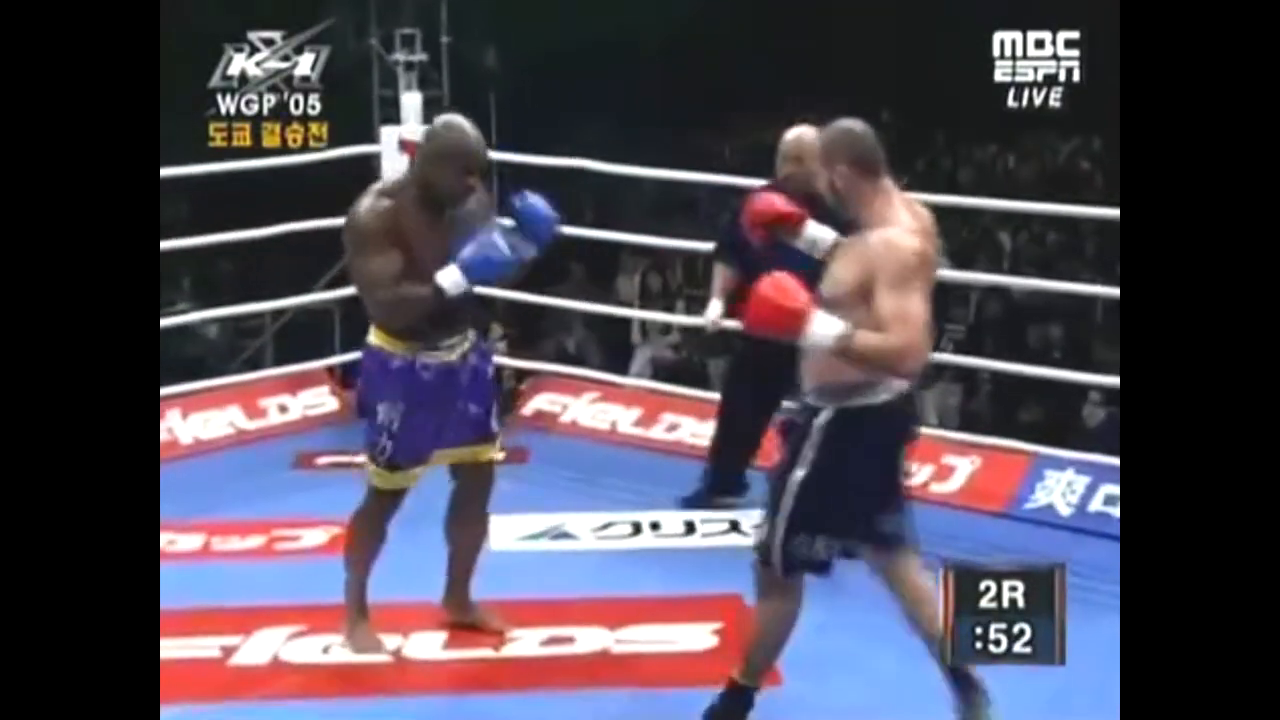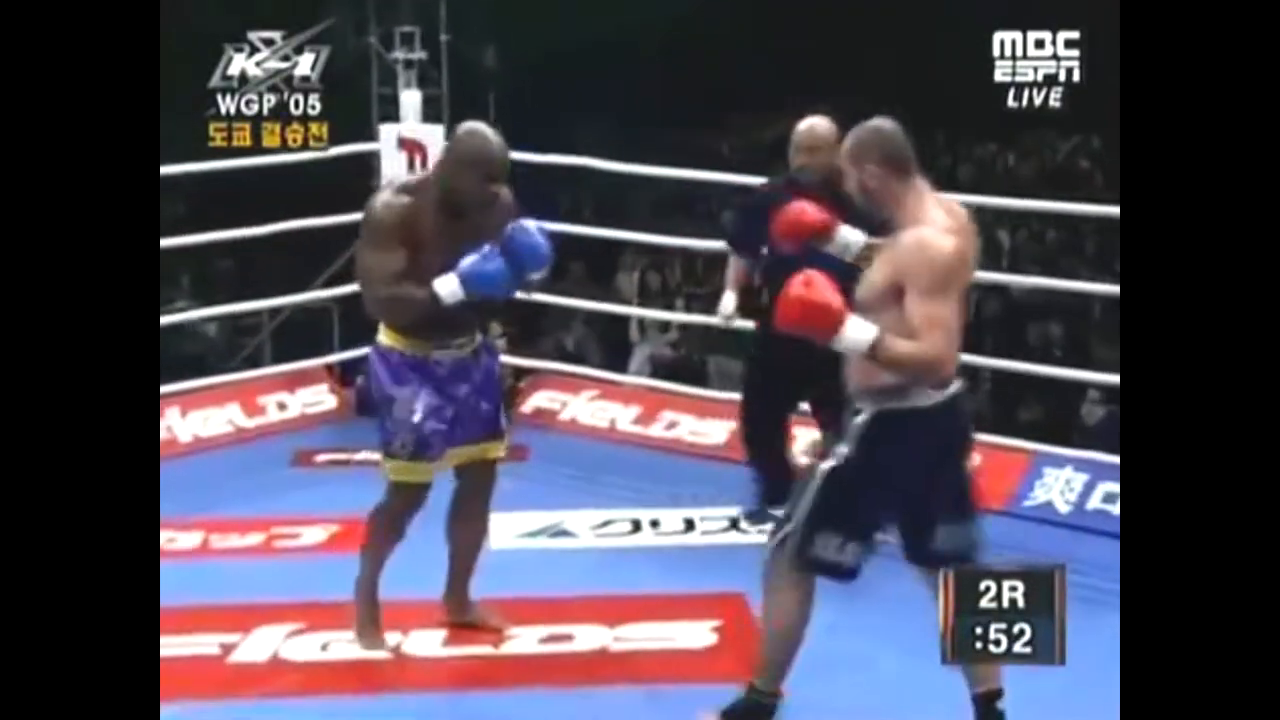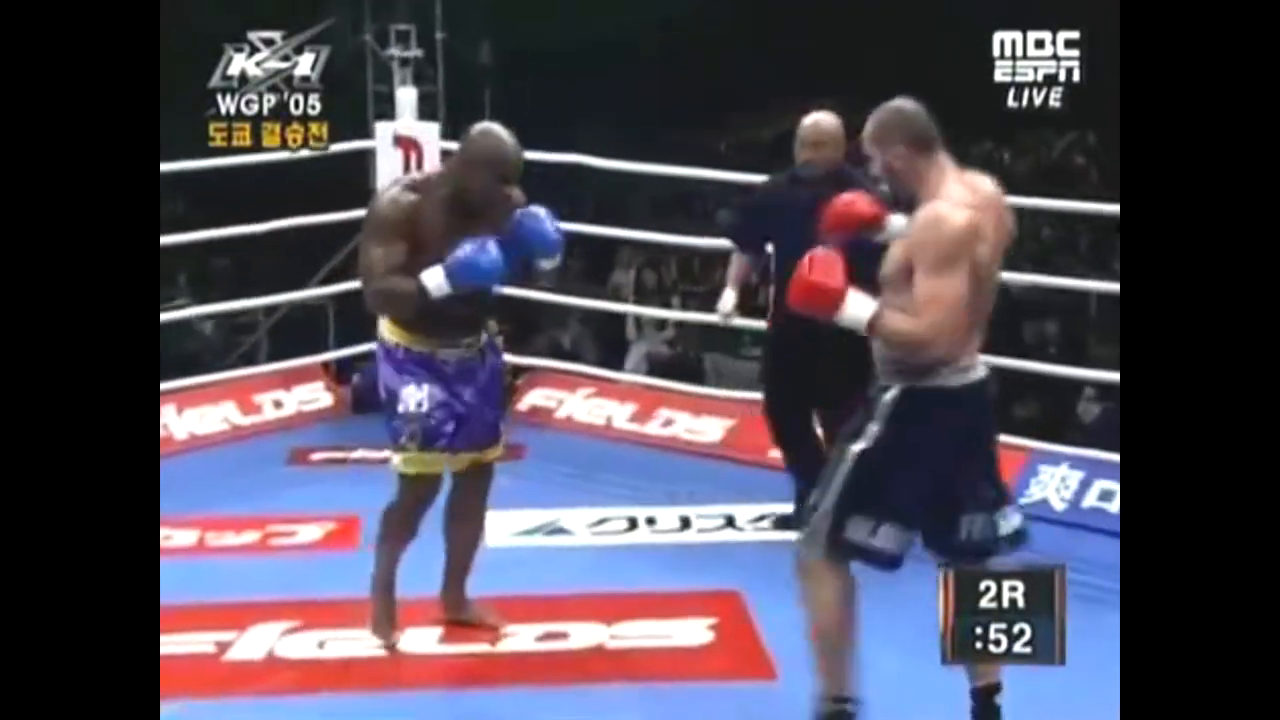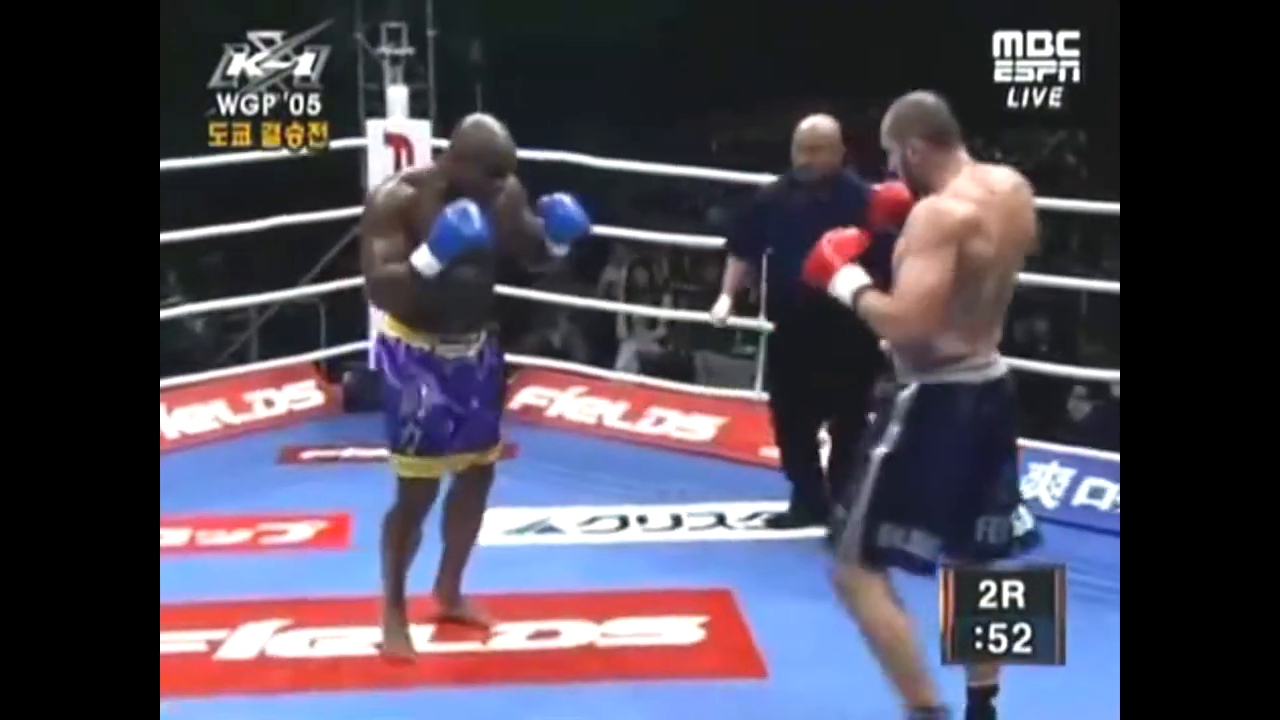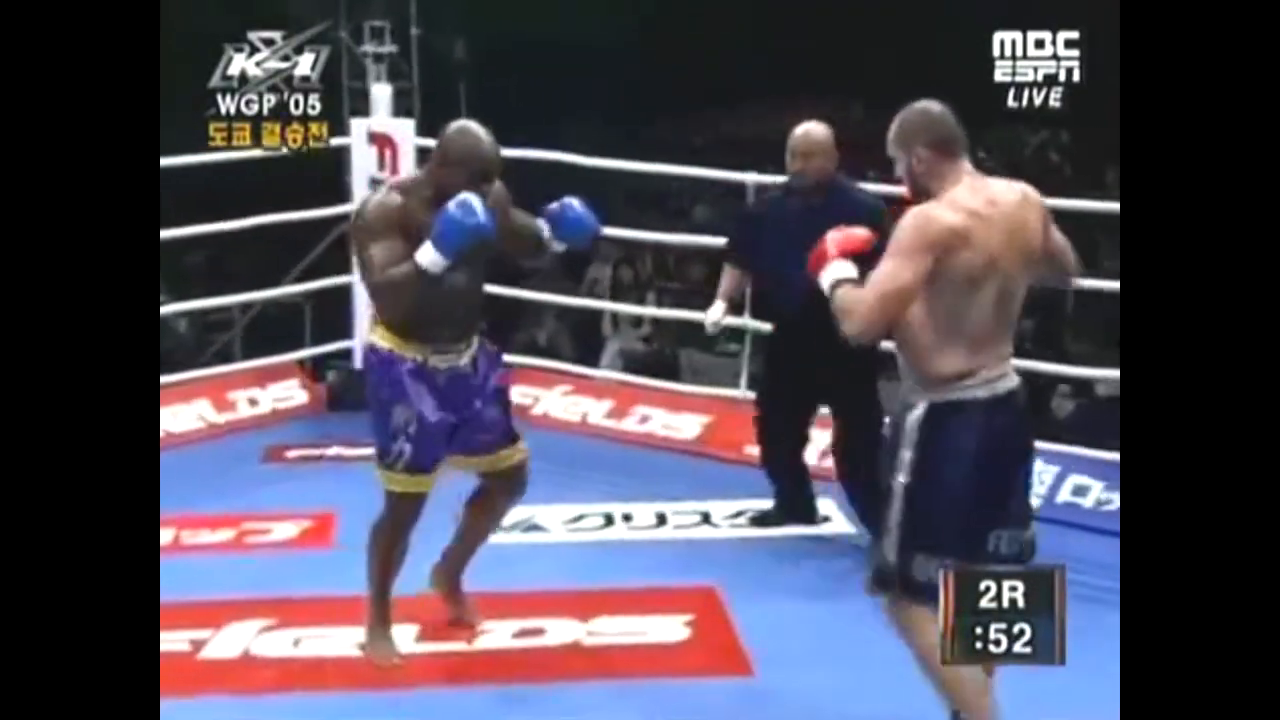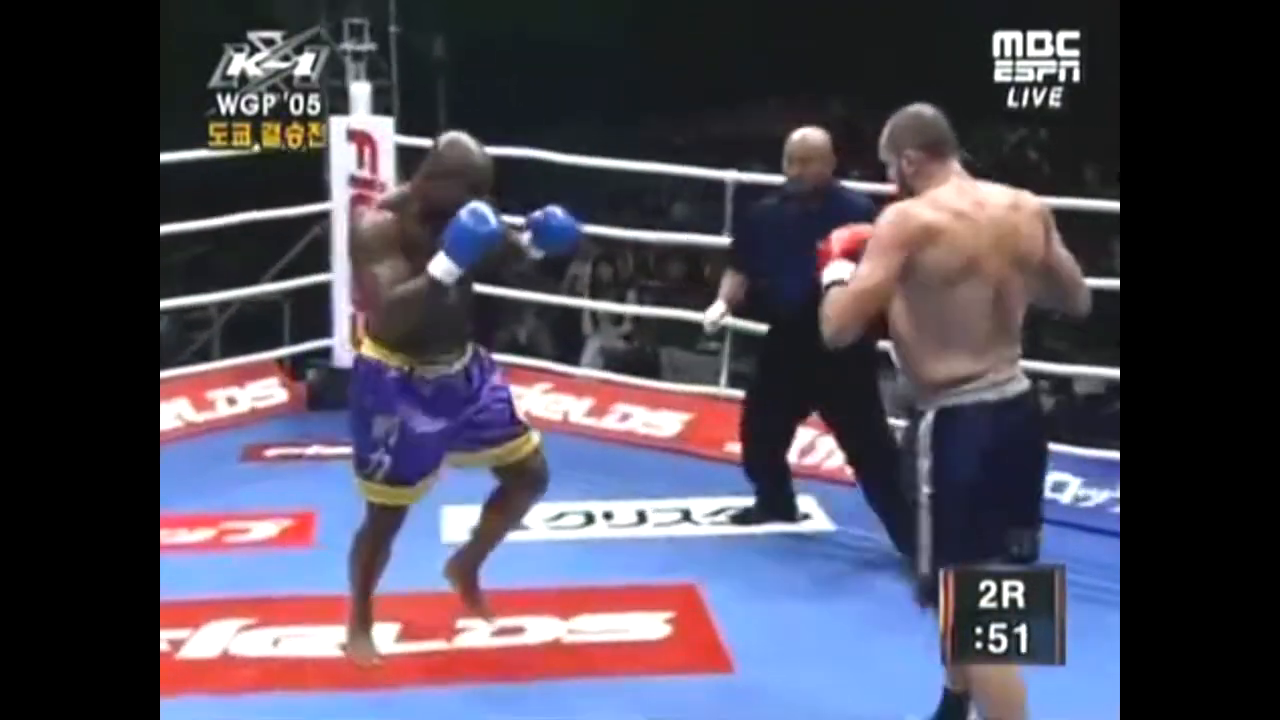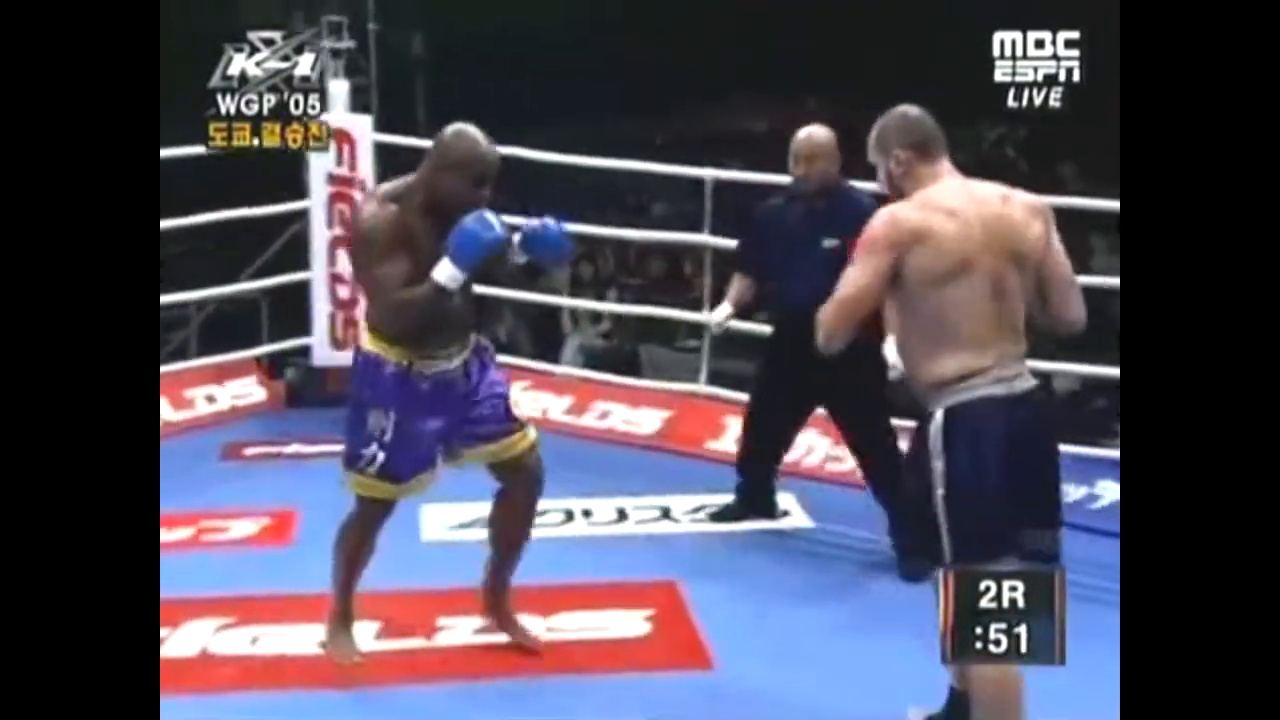
dt=0.1s
person 1, frame 1
left shoulder: (896, 246)
right shoulder: (908, 217)
left elbow: (909, 355)
left wrist: (812, 328)
right wrist: (803, 232)
left hip: (842, 419)
right hip: (878, 409)
left knee: (776, 570)
right knee: (893, 551)
person 1, frame 2
left shoulder: (930, 246)
right shoulder: (948, 212)
left elbow: (936, 360)
left wrist: (847, 331)
right wrist: (836, 239)
left hip: (890, 427)
right hip: (938, 415)
left knee: (790, 564)
right knee: (954, 572)
person 1, frame 3
left shoulder: (943, 220)
right shoulder: (983, 191)
left elbow: (932, 335)
left wrist: (848, 306)
right wrist: (888, 228)
left hip: (918, 407)
right hip: (967, 397)
left knee: (821, 551)
right knee: (970, 562)
person 1, frame 4
left shoulder: (946, 213)
right shoulder: (1012, 186)
left elbow: (905, 324)
left wrist: (845, 278)
left hip: (934, 406)
right hip: (991, 392)
left knee: (857, 569)
right knee: (980, 566)
person 1, frame 5
left shoulder: (931, 222)
right shoulder: (1024, 203)
left elbow: (861, 324)
right elbow: (1066, 273)
left wrist: (834, 271)
left hip: (945, 422)
right hip: (1004, 408)
left knee: (912, 602)
right knee: (977, 576)
person 1, frame 6
left shoulder: (909, 221)
right shoulder: (1029, 211)
left elbow: (837, 329)
right elbow: (1077, 302)
left wrist: (837, 269)
left hip: (953, 426)
right hip: (1016, 411)
person 1, frame 7
left shoulder: (899, 223)
right shoulder: (1027, 209)
left elbow: (829, 336)
right elbow: (1071, 318)
left wrist: (861, 277)
left hip: (961, 425)
right hip: (1024, 408)
person 2, frame 1
left shoulder: (468, 201)
right shoulder: (376, 213)
left elbow: (492, 255)
right elbow: (386, 303)
left wrist: (523, 241)
right wrist: (457, 276)
left hip: (463, 355)
right hip: (402, 365)
left knee: (477, 482)
right knee: (385, 495)
left ankle: (458, 599)
right ankle: (356, 613)
person 2, frame 2
left shoulder: (497, 204)
right shoulder: (394, 209)
left elbow: (514, 275)
right elbow: (379, 301)
left wrist: (532, 263)
right wrist: (453, 287)
left hip: (470, 354)
right hip: (410, 360)
left knee: (479, 478)
right knee: (408, 491)
left ankle: (458, 597)
right ankle: (367, 593)
person 2, frame 3
left shoulder: (509, 204)
right shoulder: (400, 204)
left elbow: (525, 272)
right elbow: (377, 294)
left wrist: (543, 252)
right wrist: (442, 278)
left hip: (475, 354)
right hip: (414, 355)
left knee: (476, 480)
right knee: (420, 486)
left ankle: (454, 596)
right ankle: (383, 586)
person 2, frame 4
left shoulder: (503, 195)
right shoulder: (397, 198)
left elbow: (533, 250)
right elbow: (379, 290)
left wrist: (557, 235)
right wrist: (433, 255)
left hip: (474, 351)
right hip: (415, 355)
left knee: (477, 477)
right knee: (416, 488)
left ankle: (448, 590)
right ankle: (393, 612)
person 2, frame 5
left shoulder: (489, 199)
right shoulder: (386, 209)
left elbow: (525, 239)
right elbow: (384, 296)
left wrist: (557, 232)
right wrist: (437, 251)
left hip: (469, 359)
right hip: (406, 366)
left knee: (508, 477)
right knee: (404, 503)
left ankle: (449, 575)
right ankle: (378, 621)
person 2, frame 6
left shoulder: (469, 211)
right shoulder: (379, 226)
left elbow: (500, 242)
right elbow: (392, 313)
left wrist: (535, 238)
right wrist: (446, 264)
left hip: (463, 367)
right hip: (398, 379)
left knee: (530, 472)
right knee: (386, 514)
left ankle: (466, 565)
right ankle: (359, 621)
person 2, frame 7
left shoulder: (464, 206)
right shoulder: (381, 216)
left elbow: (490, 241)
right elbow: (395, 311)
left wrist: (523, 245)
right wrist: (452, 268)
left hip: (464, 362)
right hip: (395, 373)
left knee: (525, 474)
right knee: (373, 507)
left ankle: (497, 600)
right ankle: (339, 619)
person 3, frame 1
left shoulder: (837, 210)
right shoulder: (759, 204)
right elbow: (730, 255)
right wrist: (718, 299)
right knee: (740, 407)
right ankle: (722, 482)
person 3, frame 2
left shoulder: (855, 203)
right shoulder: (771, 196)
right elbow: (744, 247)
right wrist: (731, 291)
left knee: (837, 425)
right knee: (760, 410)
right ankle: (774, 489)
person 3, frame 3
left shoulder: (864, 195)
right shoulder: (776, 192)
right elbow: (748, 243)
right wrist: (732, 289)
left hip: (843, 324)
right hip: (792, 318)
left knee: (842, 421)
right knee: (786, 414)
person 3, frame 4
left shoulder: (865, 200)
right shoulder: (774, 199)
left elbow: (889, 262)
right elbow: (744, 249)
right wrist: (727, 294)
left hip: (846, 332)
right hip: (794, 329)
left knee: (846, 425)
right knee: (791, 421)
right ankle: (812, 502)
person 3, frame 5
left shoulder: (861, 207)
right shoulder: (771, 208)
right elbow: (740, 260)
right wrist: (722, 300)
left hip: (843, 339)
right hip: (790, 336)
left knee: (858, 437)
right knee: (776, 426)
left ankle: (880, 521)
right ankle: (793, 502)
person 3, frame 6
left shoulder: (855, 212)
right shoulder: (767, 213)
right elbow: (741, 266)
right wrist: (723, 303)
left hip: (843, 347)
right hip: (786, 341)
left knee: (868, 443)
right knee: (760, 424)
left ankle: (907, 532)
right ankle: (774, 500)
person 3, frame 7
left shoulder: (862, 213)
right shoulder: (774, 214)
right elbow: (750, 269)
right wrist: (730, 304)
left hip: (849, 347)
right hip: (792, 343)
left knee: (875, 444)
right knee: (762, 425)
left ankle: (910, 541)
right ankle: (753, 499)
